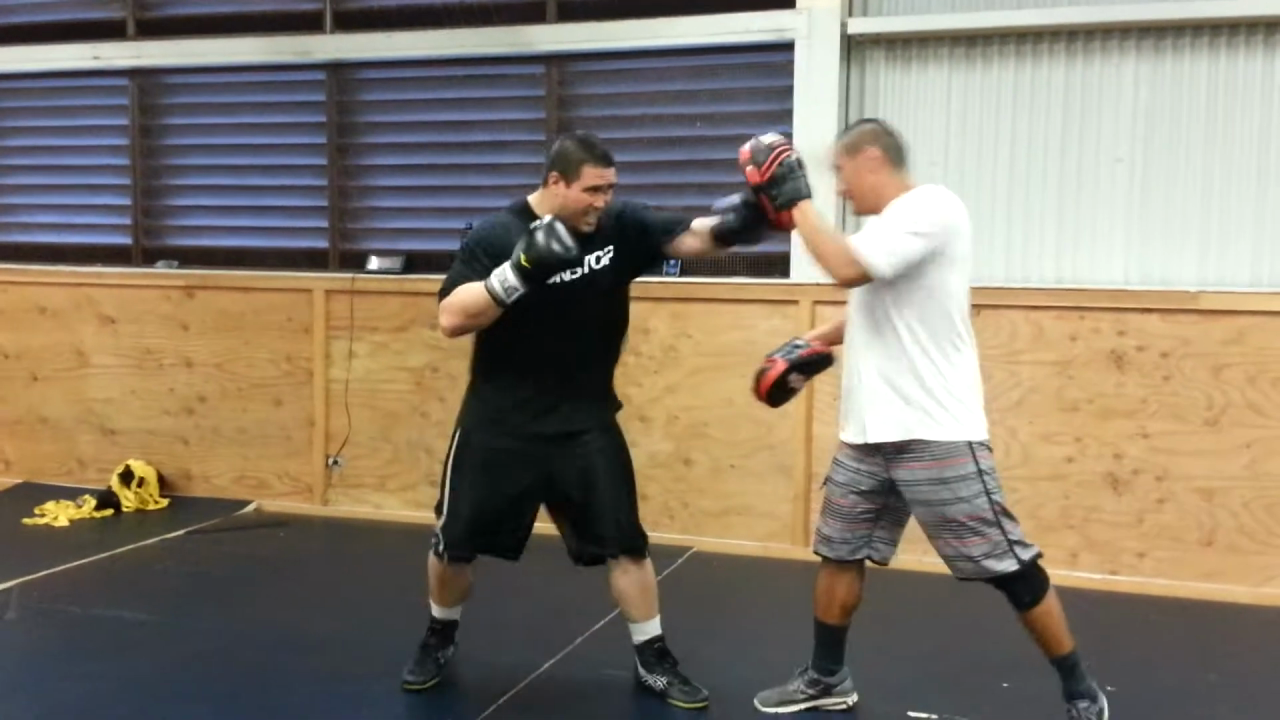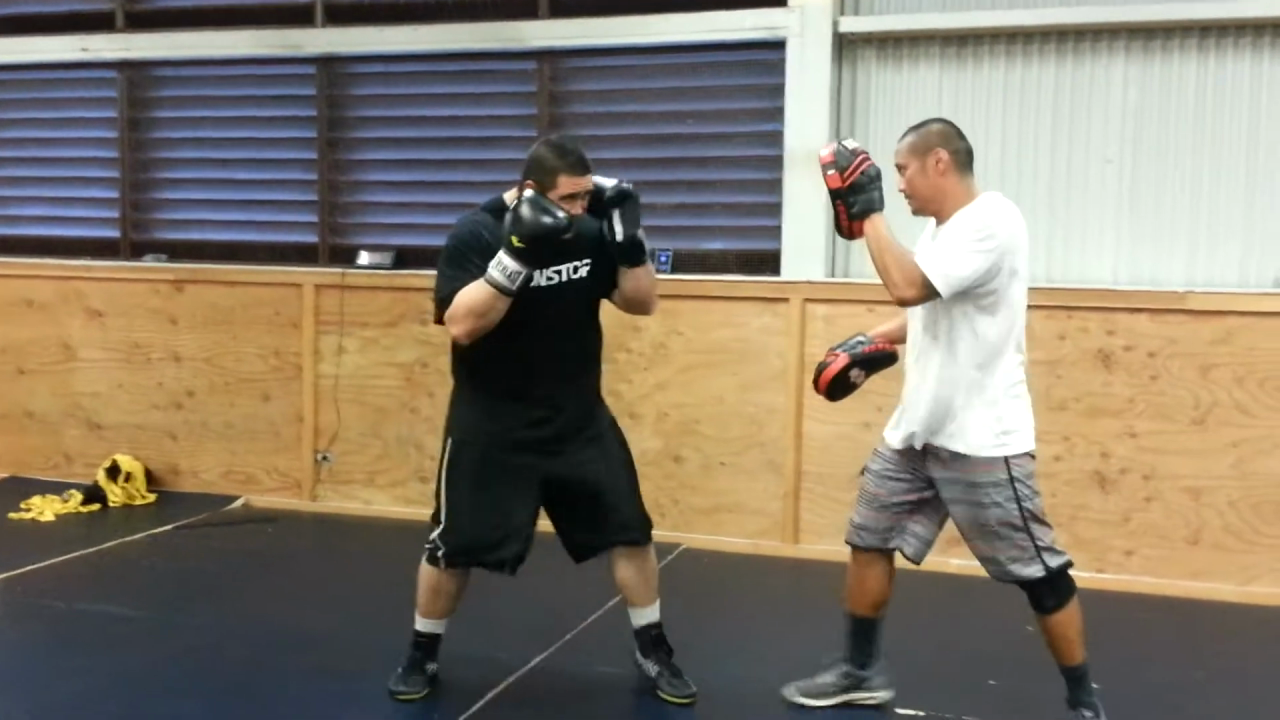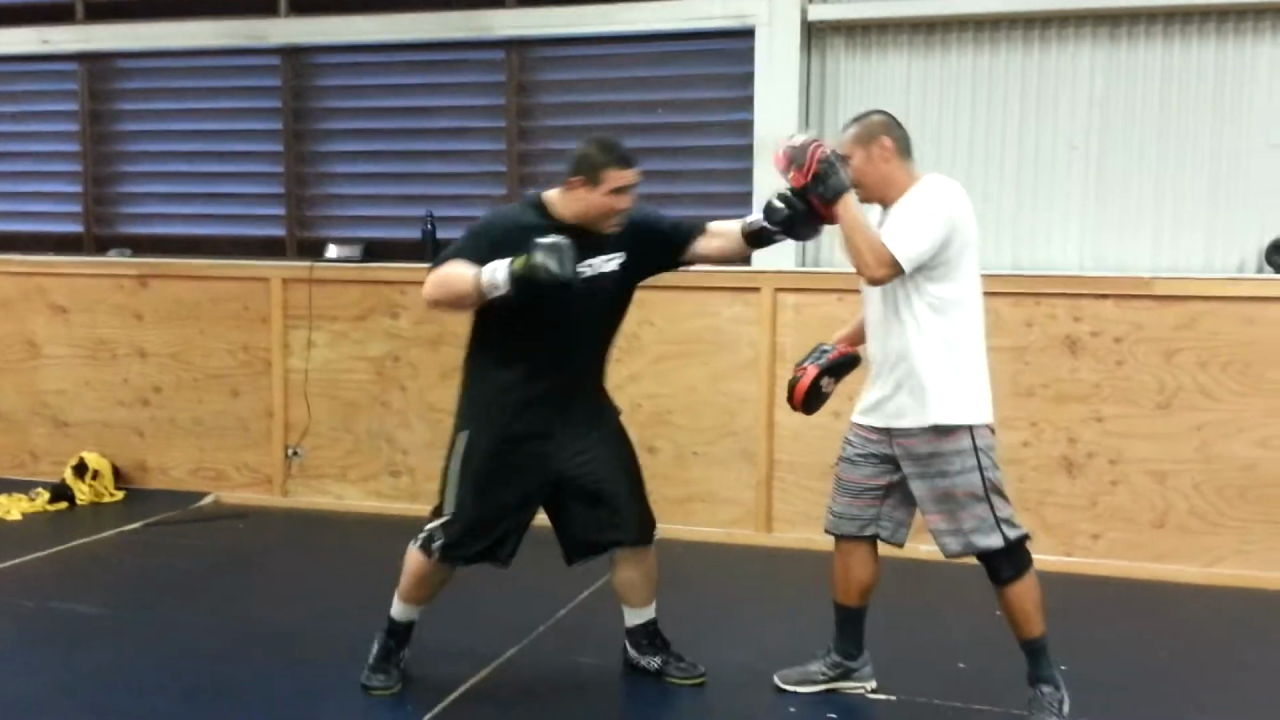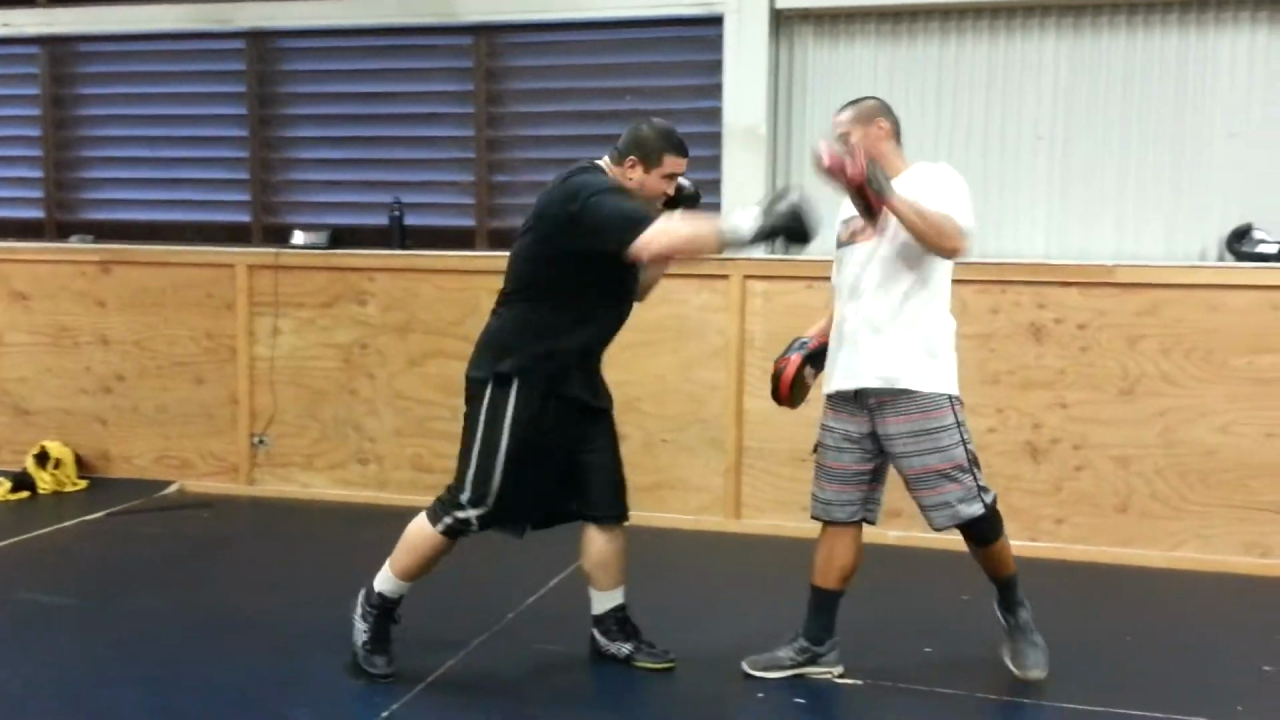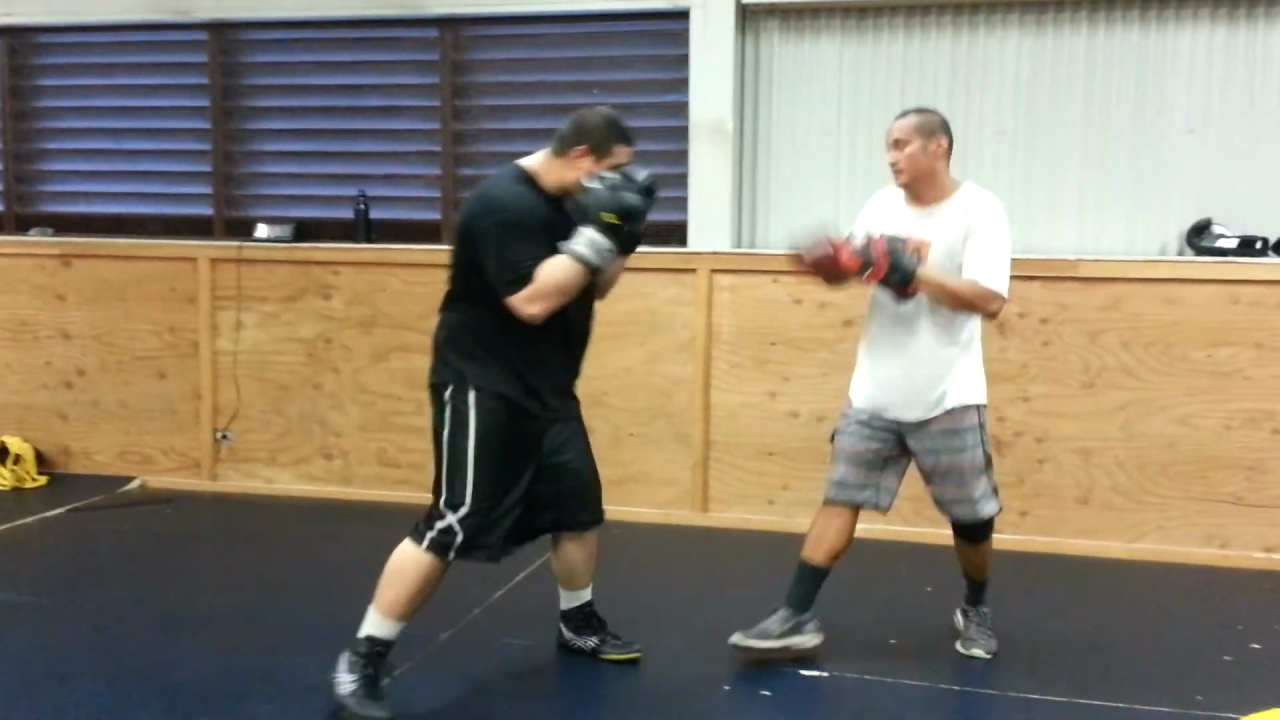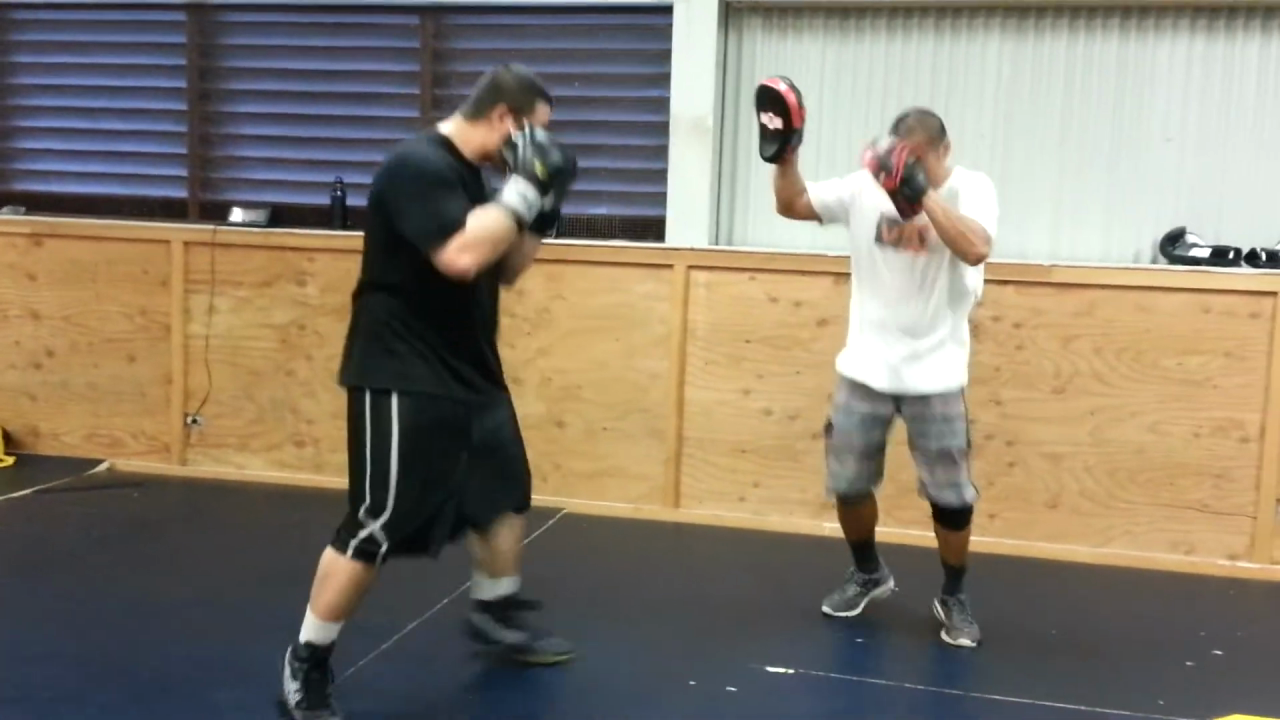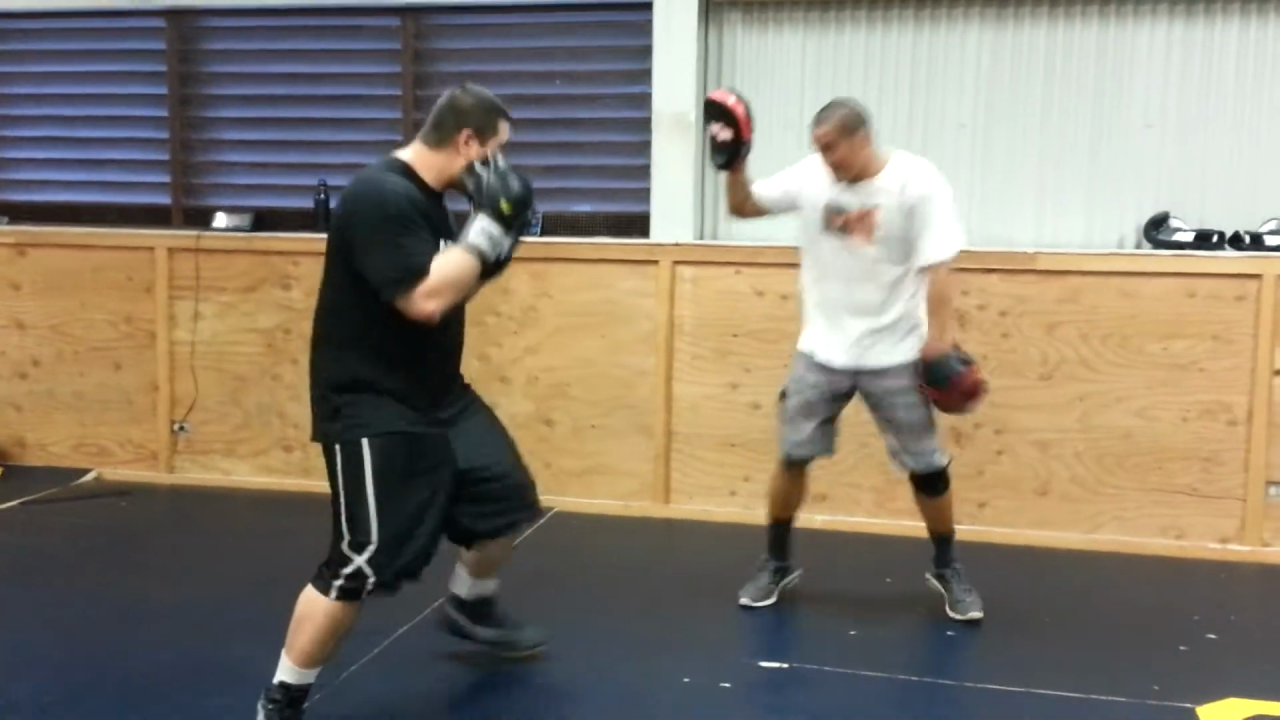
dt=0.3s
person 1, frame 1
left shoulder: (620, 224)
right shoulder: (495, 234)
left elbow: (695, 237)
right elbow: (450, 319)
left wrist: (738, 218)
right wrist: (521, 267)
left hip: (586, 424)
right hip: (499, 422)
left knee: (623, 544)
right knee: (455, 542)
left ankle: (654, 659)
right ankle: (438, 639)
person 1, frame 2
left shoulder: (590, 229)
right shoulder: (474, 233)
left elbow: (641, 301)
right elbow: (461, 325)
left wrist: (626, 229)
right wrist: (515, 251)
left hip: (579, 418)
right hip: (490, 425)
left knee: (628, 530)
right knee: (453, 548)
left ankle: (652, 648)
right ankle: (422, 653)
person 1, frame 3
left shoulder: (638, 230)
right shoulder: (509, 227)
left elbow: (711, 242)
right elbow: (436, 290)
left wrist: (771, 222)
right wrist: (514, 273)
left hip: (583, 416)
right hip: (502, 416)
left knee: (631, 530)
right knee: (451, 539)
left ankle: (644, 643)
right ankle: (393, 640)
person 1, frame 4
left shoulder: (613, 202)
right shoulder: (586, 195)
left elbow: (638, 282)
right elbow: (656, 244)
left wrist: (685, 218)
right wrist: (761, 220)
left hip: (572, 379)
right hip: (521, 375)
left knee: (603, 505)
right knee: (474, 508)
left ankle: (612, 629)
right ankle: (378, 605)
person 1, frame 5
left shoulder: (561, 203)
right shoulder: (506, 203)
left elbow: (596, 284)
right elbow: (532, 301)
left wrist: (621, 225)
right wrist: (600, 235)
left hip: (543, 387)
right hip: (482, 388)
left knee: (578, 508)
right knee: (452, 526)
left ankle: (579, 623)
right ankle: (362, 659)
person 1, frame 6
left shoulder: (471, 173)
right shoulder: (417, 167)
left elbow: (507, 267)
right elbow: (462, 256)
left wrist: (540, 207)
right wrist: (525, 186)
left hip: (469, 370)
right hip: (403, 377)
left knee: (503, 494)
right knee: (375, 528)
left ankle: (498, 613)
right ankle: (307, 661)
person 1, frame 7
left shoulder: (425, 197)
right shoulder: (379, 198)
left elbow: (453, 285)
right elbow: (427, 298)
left wrist: (496, 237)
right wrist: (491, 223)
left hip: (439, 396)
right hip: (372, 409)
left knee: (504, 499)
right knee: (361, 567)
left ankle: (471, 607)
person 2, frame 1
left shoulder: (930, 210)
right shoulder: (886, 223)
left elbow: (844, 268)
left wrist: (795, 200)
right wrist: (808, 345)
left hip: (938, 433)
right hip: (870, 431)
left knee: (1007, 566)
right knee: (838, 550)
person 2, frame 2
left shoulder: (990, 223)
right shoulder: (943, 228)
left elbow: (905, 287)
left wrist: (866, 212)
right wrist: (871, 343)
left hip: (982, 440)
right hip: (916, 428)
left knee: (1039, 571)
right knee: (868, 540)
right ankle: (861, 670)
person 2, frame 3
left shoulder: (938, 199)
right shoulder: (893, 214)
left elbow: (877, 268)
left wrist: (835, 195)
right wrist: (836, 347)
left hip: (944, 414)
right hip: (880, 410)
left knee: (997, 546)
right knee: (850, 528)
right ankle: (848, 660)
person 2, frame 4
left shoulder: (931, 180)
right shoulder: (852, 205)
left elbow: (948, 239)
left wrist: (882, 191)
right wrist: (811, 339)
left hip: (916, 383)
right hip: (850, 383)
left knee: (967, 512)
right knee: (839, 513)
left ankle: (1016, 615)
right ankle: (816, 645)
person 2, frame 5
left shoulder: (979, 211)
right shoulder: (880, 206)
left elbow: (990, 301)
right elbow: (856, 270)
left wrist: (917, 275)
right wrist: (835, 267)
left hip: (946, 397)
right hip: (877, 392)
left knee: (973, 515)
right knee: (842, 497)
left ankle: (976, 611)
right ankle: (797, 616)
person 2, frame 6
left shoulder: (972, 189)
right shoulder: (865, 185)
left elbow: (974, 247)
right elbow: (793, 205)
left wrist: (922, 192)
right wrist: (784, 152)
left hip: (934, 378)
right hip: (864, 372)
left knee: (951, 499)
right knee: (848, 486)
left ankle: (953, 597)
right ankle: (868, 573)
person 2, frame 7
left shoulder: (917, 181)
right shoulder: (812, 174)
left elbow: (938, 267)
right elbow: (742, 206)
left wrist: (942, 340)
right wrist: (734, 161)
left hip: (894, 356)
right hip: (822, 349)
left knee: (927, 466)
right knee: (792, 455)
left ankle: (947, 570)
right ankle: (776, 564)
